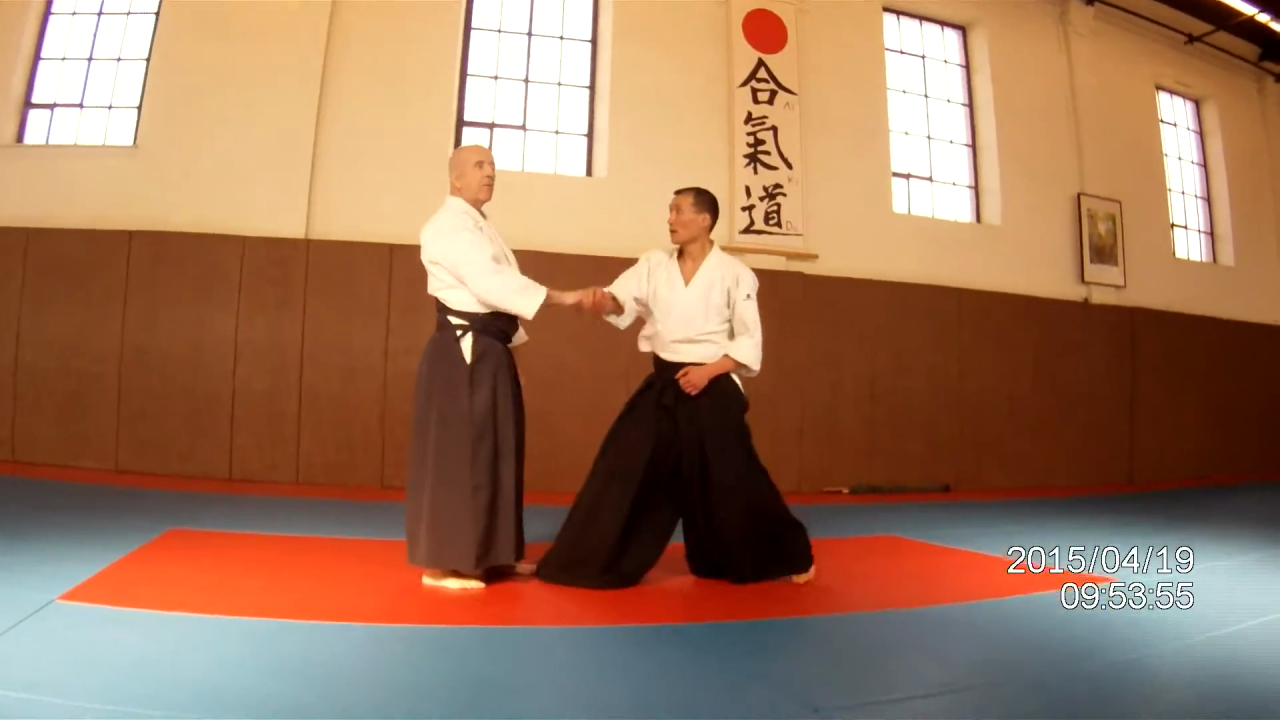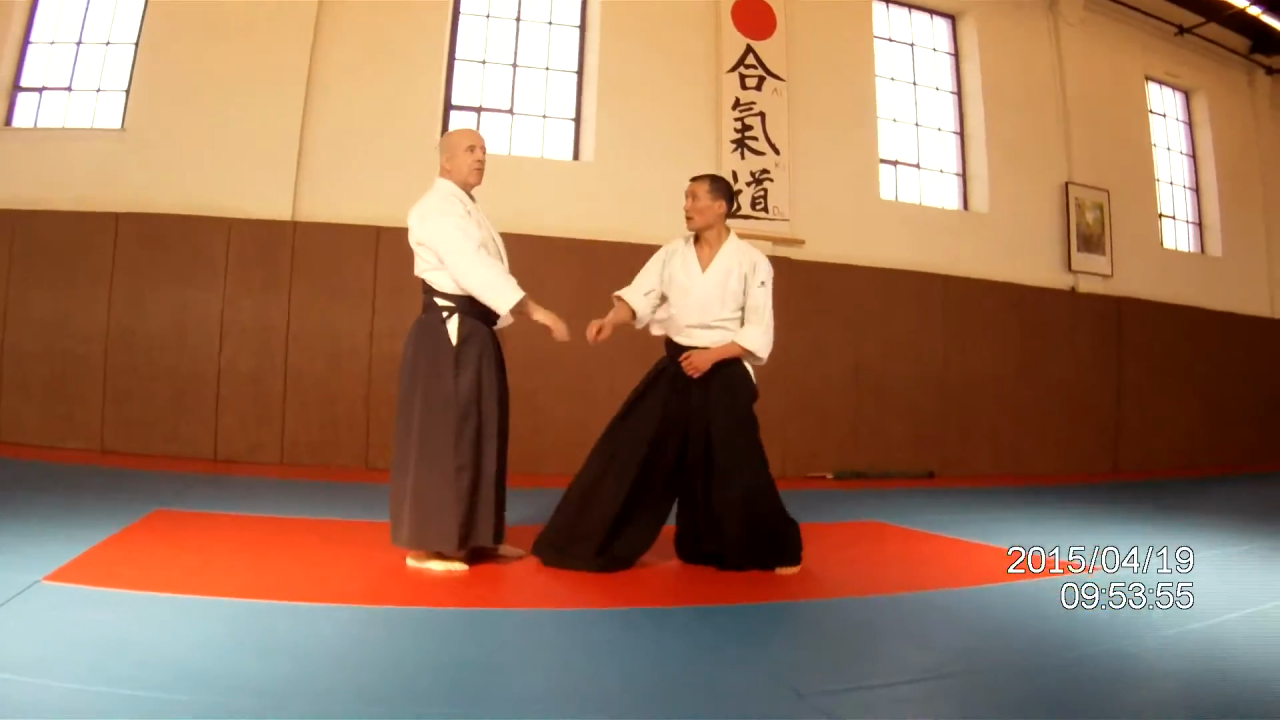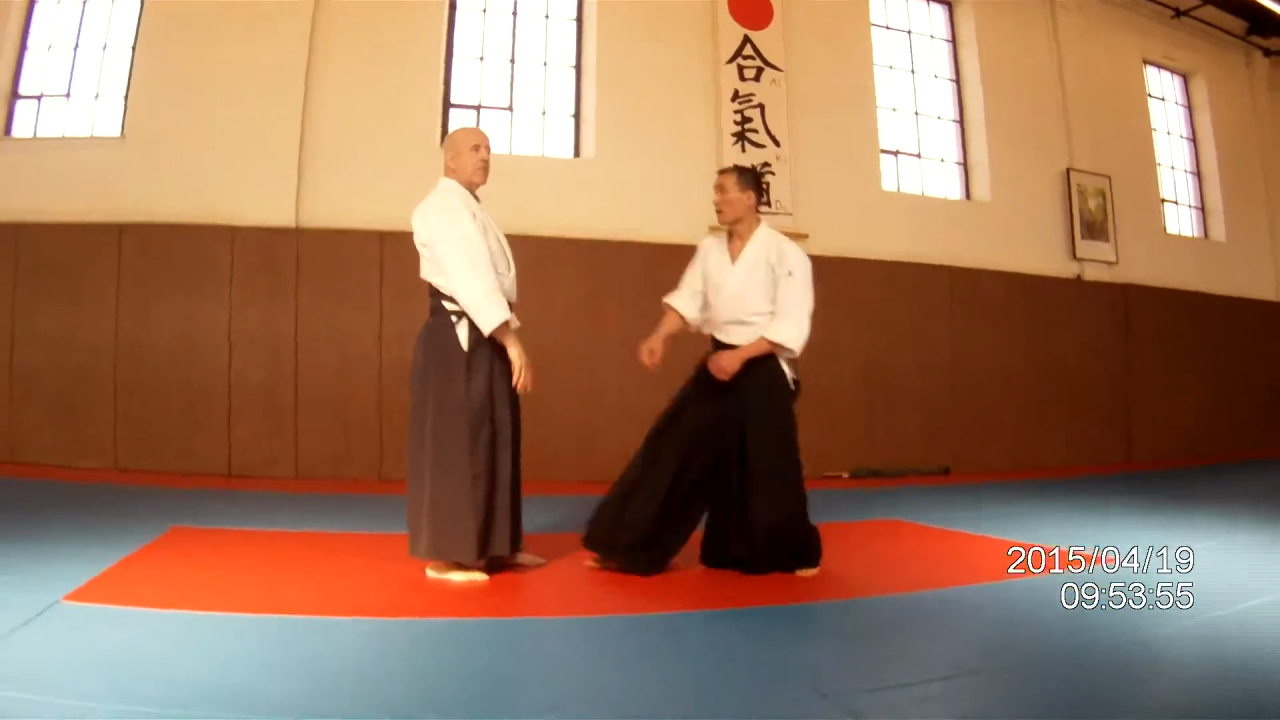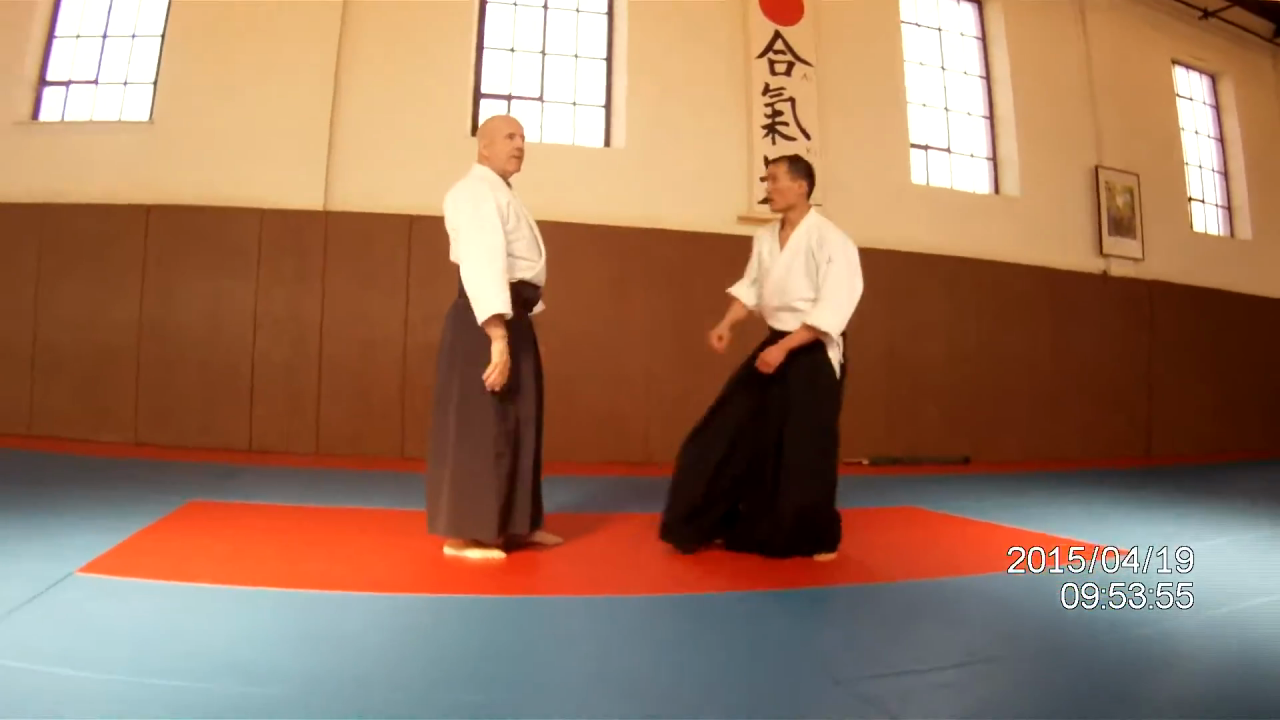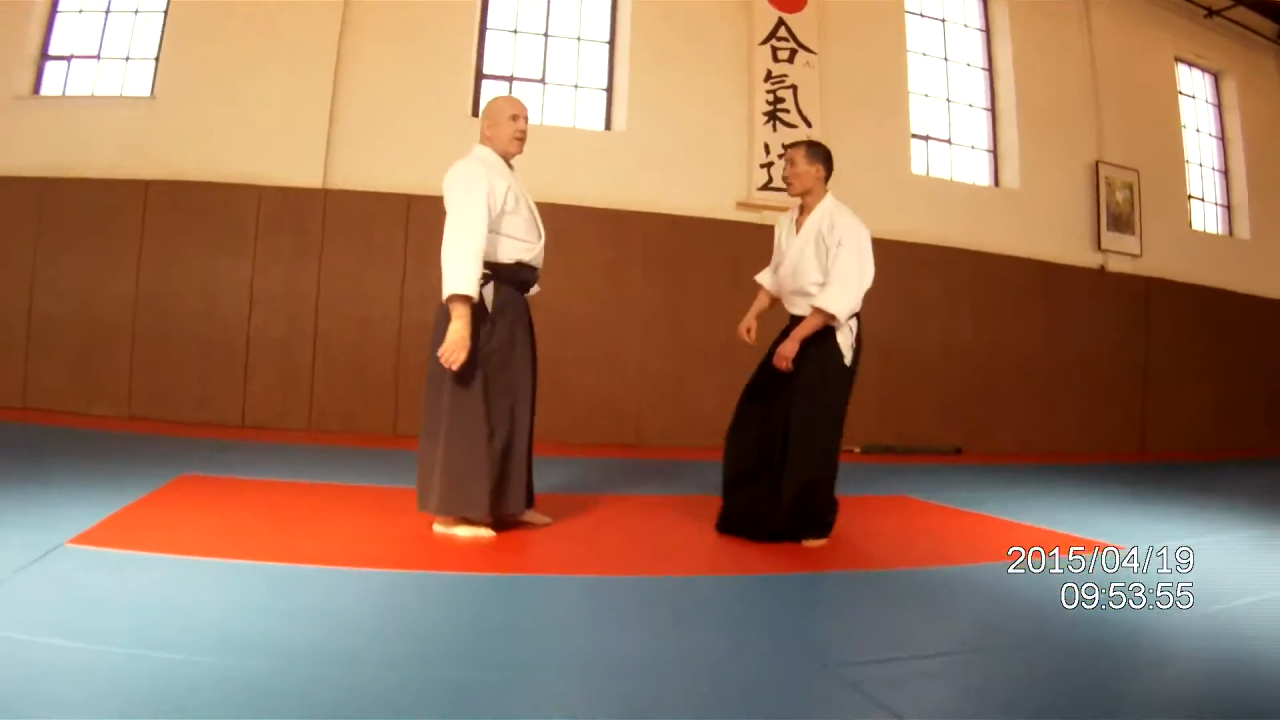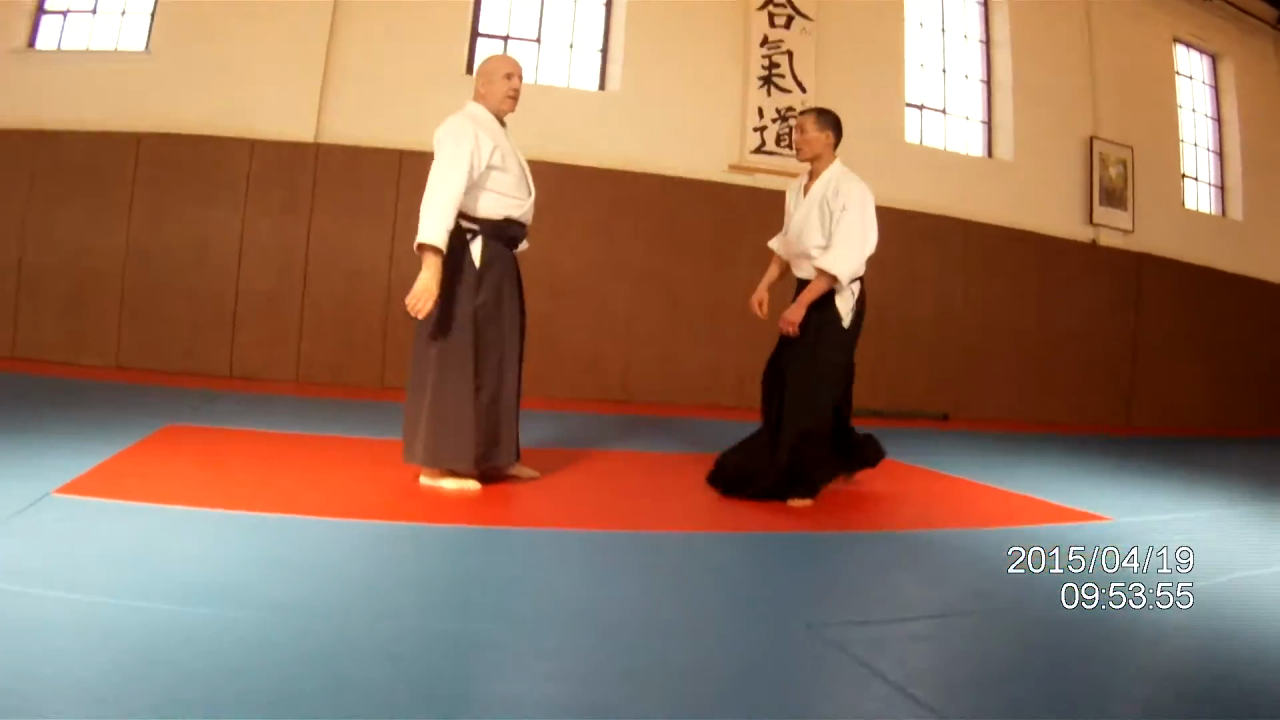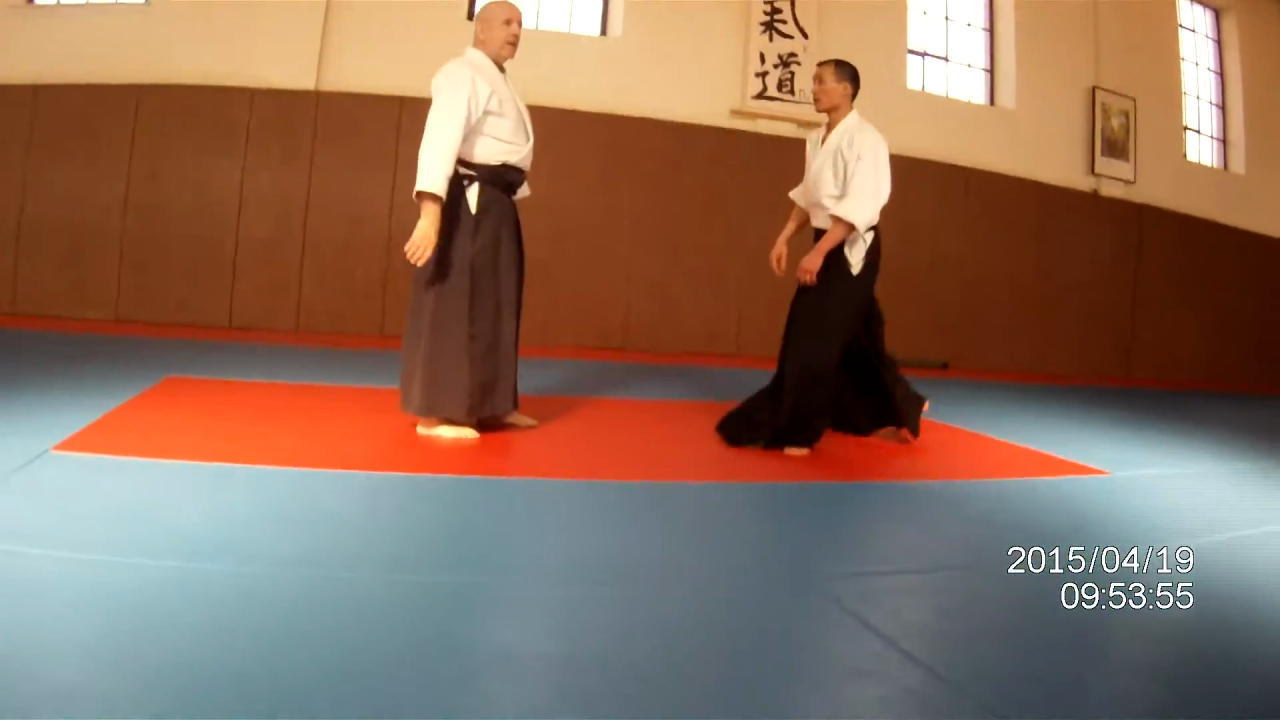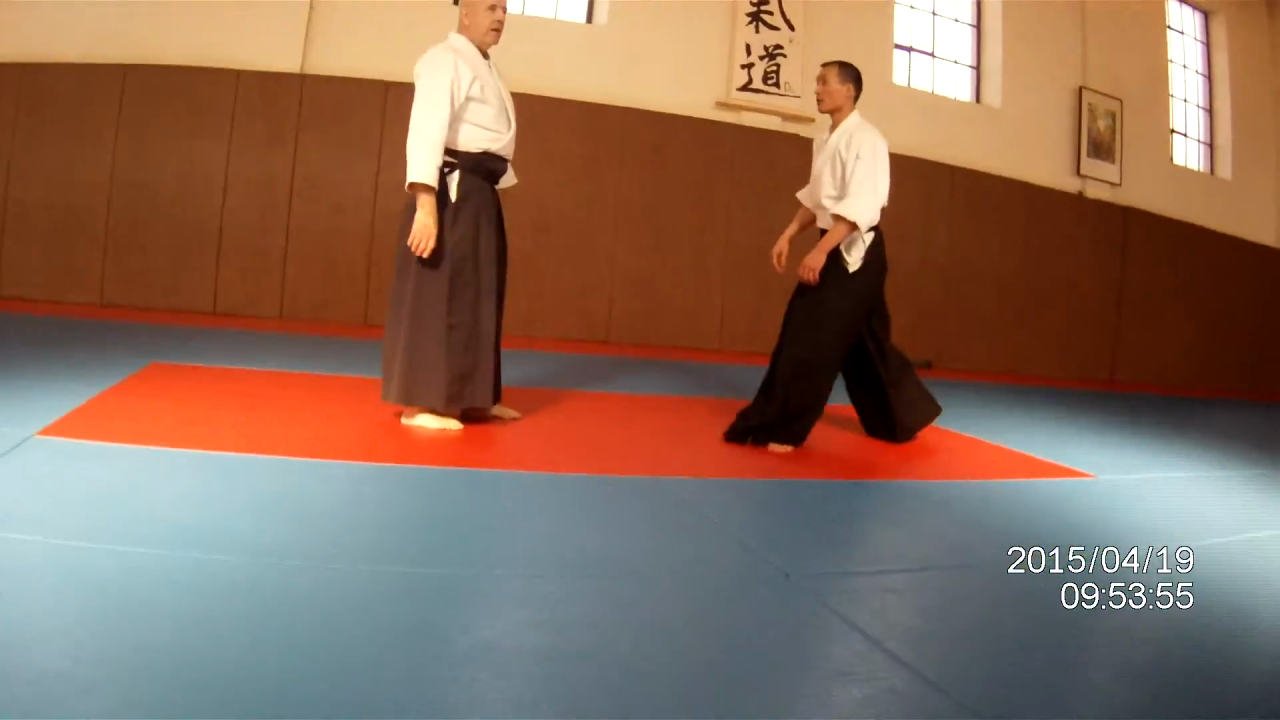
dt=0.1s
person 1, frame 1
left shoulder: (476, 224)
right shoulder: (450, 224)
right elbow: (491, 282)
left wrist: (504, 344)
right wrist: (559, 297)
left hip: (488, 352)
right hip: (462, 353)
left knee: (493, 454)
right knee: (457, 457)
left ankle: (486, 554)
right ankle: (440, 565)
person 1, frame 2
left shoulder: (463, 208)
right shoulder: (438, 207)
right elbow: (473, 269)
left wrist: (489, 329)
right wrist: (534, 309)
left hip: (473, 333)
right hip: (448, 334)
left knee: (476, 436)
right knee: (442, 438)
left ankle: (468, 537)
right ankle: (425, 547)
person 1, frame 3
left shoulder: (468, 207)
right shoulder: (444, 207)
right elbow: (471, 277)
left wrist: (505, 341)
right wrist: (513, 341)
left hip: (483, 339)
right hip: (458, 340)
left knee: (490, 444)
right knee: (454, 445)
left ankle: (491, 546)
right ankle: (442, 557)
person 1, frame 4
left shoulder: (500, 194)
right shoulder: (475, 193)
right elbow: (483, 264)
right wrist: (498, 338)
left hip: (509, 324)
right hip: (486, 323)
left knee: (512, 425)
right knee: (478, 425)
left ankle: (508, 525)
right ankle: (462, 534)
person 1, frame 5
left shoulder: (503, 175)
right shoulder: (475, 173)
right elbow: (463, 244)
right wrist: (459, 318)
left hip: (507, 302)
right hip: (481, 302)
left knee: (506, 404)
right knee: (470, 404)
left ankle: (501, 504)
right ankle: (451, 512)
person 1, frame 6
left shoulder: (495, 133)
right shoulder: (465, 129)
right elbow: (441, 194)
right wrist: (430, 267)
left hip: (496, 257)
right hip: (470, 255)
left knee: (493, 358)
right knee: (459, 358)
left ankle: (488, 458)
right ankle: (438, 464)
person 1, frame 7
left shoulder: (497, 81)
right shoulder: (463, 75)
right elbow: (440, 143)
right wrist: (429, 215)
left hip: (496, 205)
right hip: (467, 202)
left knee: (492, 306)
right knee: (457, 305)
left ankle: (485, 406)
right ankle: (435, 414)
person 1, frame 8
left shoulder: (484, 68)
right shoulder: (446, 60)
right elbow: (427, 130)
left wrist: (487, 191)
right wrist: (426, 205)
left hip: (480, 192)
right hip: (453, 190)
left knee: (475, 296)
right knee: (439, 296)
left ankle: (468, 398)
right ankle: (419, 403)
person 2, frame 1
left shoulder: (736, 275)
right shoulder: (655, 265)
left elbow: (748, 343)
right elbow: (624, 299)
left wrist: (709, 371)
right wrist: (602, 299)
left hip: (715, 389)
right hip: (663, 385)
left knee: (735, 480)
right knee: (623, 471)
left ankle: (787, 558)
right ankle: (593, 563)
person 2, frame 2
left shoulder: (750, 262)
right shoulder: (671, 254)
left elbow: (759, 332)
right elbow: (641, 295)
left wrist: (713, 356)
right wrist: (609, 320)
left hip: (724, 376)
right hip: (674, 368)
left knee: (737, 468)
right knee: (627, 453)
left ankle: (776, 550)
right ankle: (588, 546)
person 2, frame 3
left shoulder: (784, 254)
right shoulder: (710, 249)
left elbow: (791, 325)
right elbow: (688, 300)
left wrist: (741, 356)
right wrist: (659, 337)
left hip: (764, 370)
right hip: (720, 361)
left knee: (770, 465)
right knee: (675, 448)
left ankle: (794, 551)
right ankle: (626, 545)
person 2, frame 4
left shoulder: (830, 239)
right shoulder: (765, 237)
left elbow: (833, 310)
right elbow: (750, 288)
left wrist: (784, 348)
right wrist: (726, 324)
left hip: (812, 356)
right hip: (774, 347)
left knee: (804, 449)
right knee: (728, 430)
left ankle: (813, 537)
right ankle: (703, 525)
person 2, frame 5
left shoulder: (843, 224)
right shoulder: (787, 223)
left elbow: (841, 294)
right elbow: (775, 277)
left wrist: (795, 339)
right wrist: (753, 313)
left hip: (830, 339)
right hip: (797, 333)
left knee: (812, 431)
right knee: (759, 417)
left ankle: (808, 521)
right ankle: (763, 512)
person 2, frame 6
left shoulder: (850, 189)
right shoulder: (799, 188)
left elbow: (844, 257)
left wrist: (801, 303)
right wrist: (765, 283)
left hip: (834, 301)
right hip: (805, 296)
left knee: (810, 392)
right knee: (788, 383)
left ankle: (796, 481)
right ankle: (849, 456)
person 2, frame 7
left shoulder: (864, 139)
right shoulder: (820, 139)
left elbow: (860, 205)
left wrist: (817, 251)
right wrist: (784, 237)
left hip: (852, 250)
right hip: (834, 249)
left knee: (815, 339)
right knee: (854, 342)
left ankle: (795, 431)
right ankle: (899, 412)
person 2, frame 8
left shoulder: (864, 139)
right shoulder: (826, 139)
left elbow: (861, 204)
left wrist: (820, 250)
right wrist: (788, 234)
left hip: (854, 250)
right hip: (837, 248)
left knee: (810, 335)
right knee: (864, 341)
left ankle: (783, 428)
right ankle: (908, 416)
